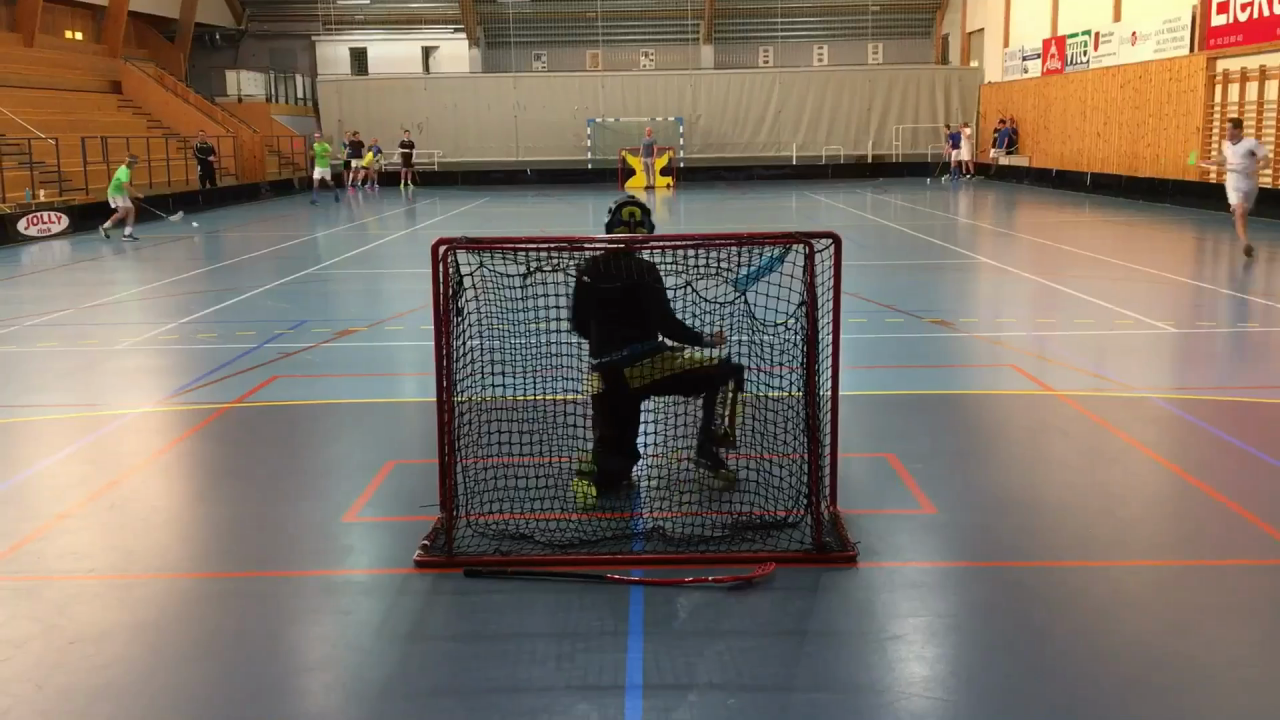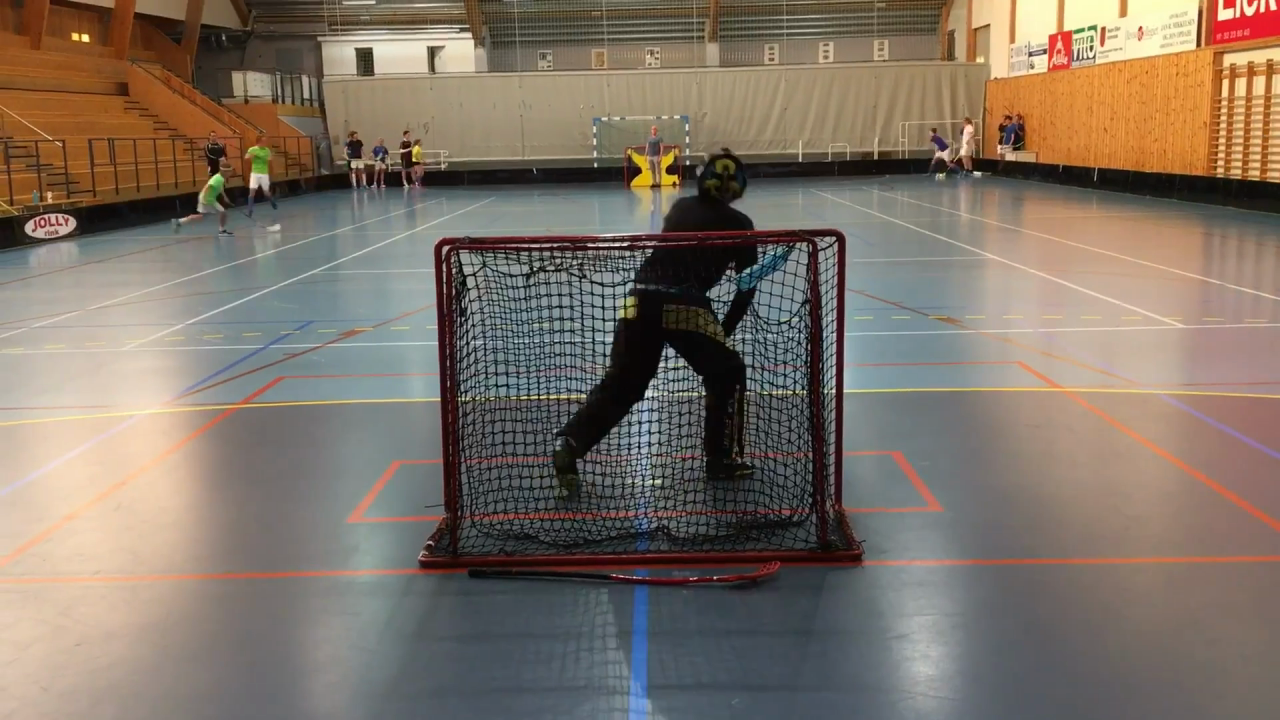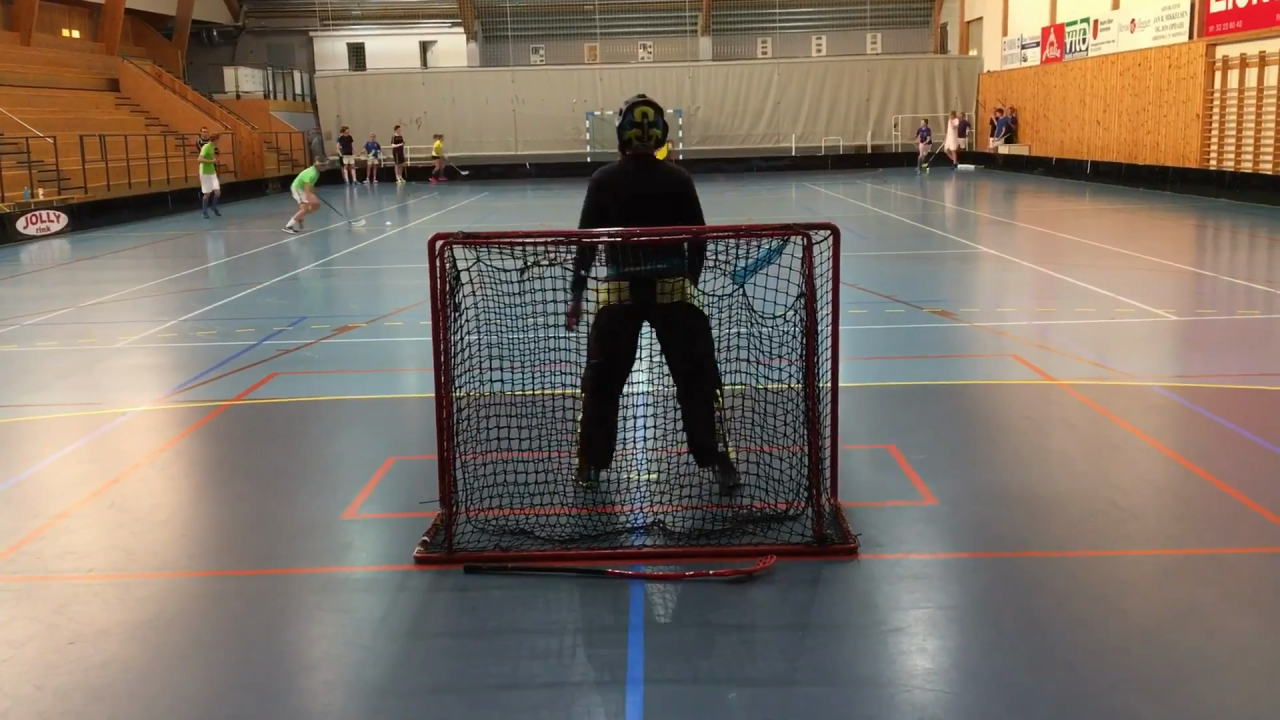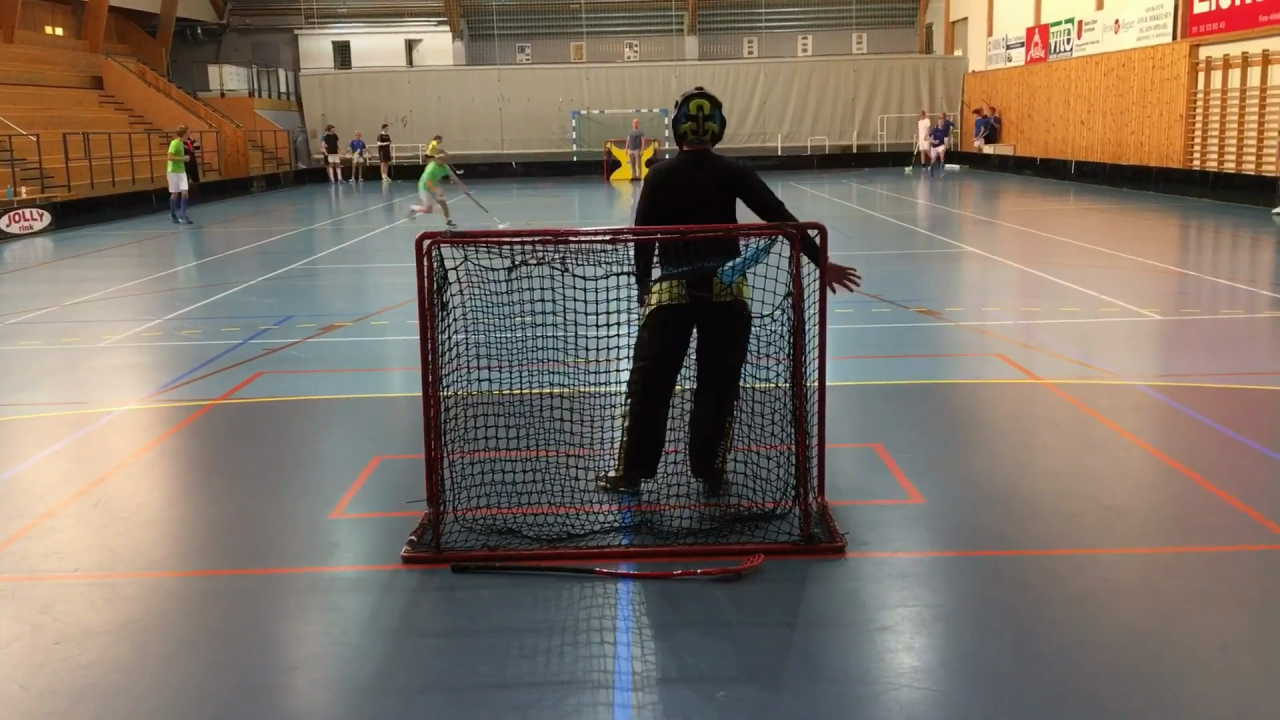
dt=0.4s
person 1, frame 1
left shoulder: (587, 271)
right shoulder: (645, 270)
left elbow: (581, 324)
right elbow: (667, 324)
right wrist: (704, 339)
left hip: (607, 376)
right hip: (651, 364)
left knee: (615, 453)
right knee: (727, 372)
left ankle: (597, 476)
right ankle: (711, 452)
person 1, frame 2
left shoulder: (682, 207)
right shoulder: (738, 224)
right elbow: (746, 285)
right wrist: (726, 328)
left hip: (640, 303)
right hip: (684, 307)
left knee: (616, 389)
right knee: (728, 375)
left ankle: (570, 446)
right ankle: (721, 460)
person 1, frame 3
left shoulder: (604, 180)
right shoulder: (679, 179)
left elbow: (586, 240)
right elbow: (698, 241)
left wrist: (576, 298)
right wrist: (687, 284)
left hip: (620, 291)
right hip: (673, 287)
left knee: (601, 383)
right knee: (698, 378)
left ankle: (590, 466)
right ankle: (717, 462)
person 1, frame 4
left shoulder: (659, 175)
right shoulder: (733, 172)
left elbow: (644, 238)
right elbow: (779, 218)
left wrist: (643, 288)
right wrist: (821, 263)
left hip: (672, 290)
right hip: (725, 289)
left knee: (650, 384)
right knee: (718, 385)
left ankle: (631, 471)
right ankle: (709, 472)
